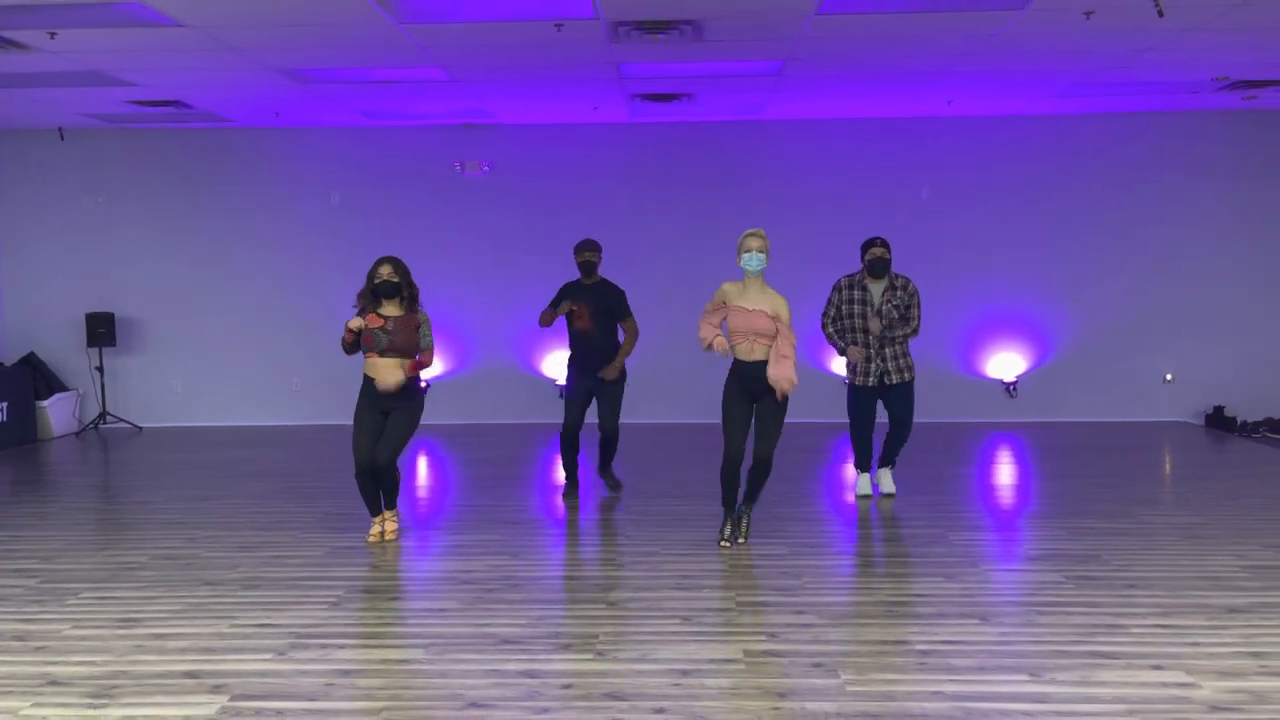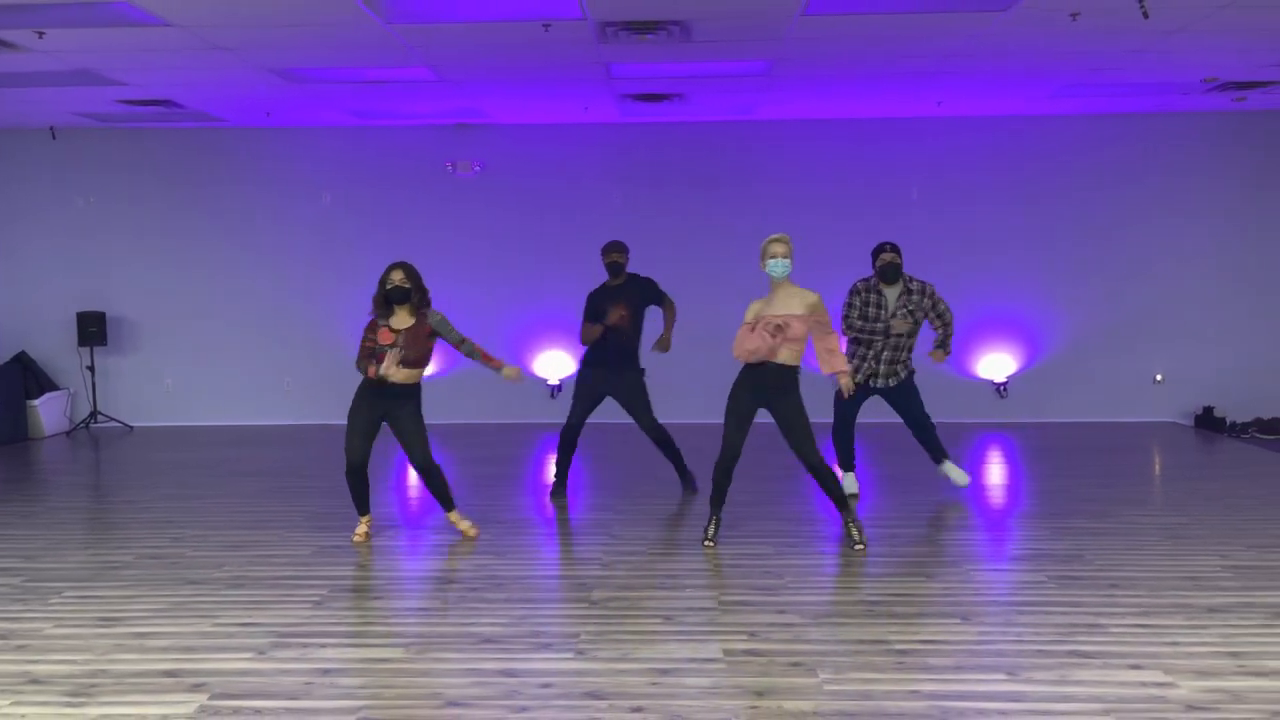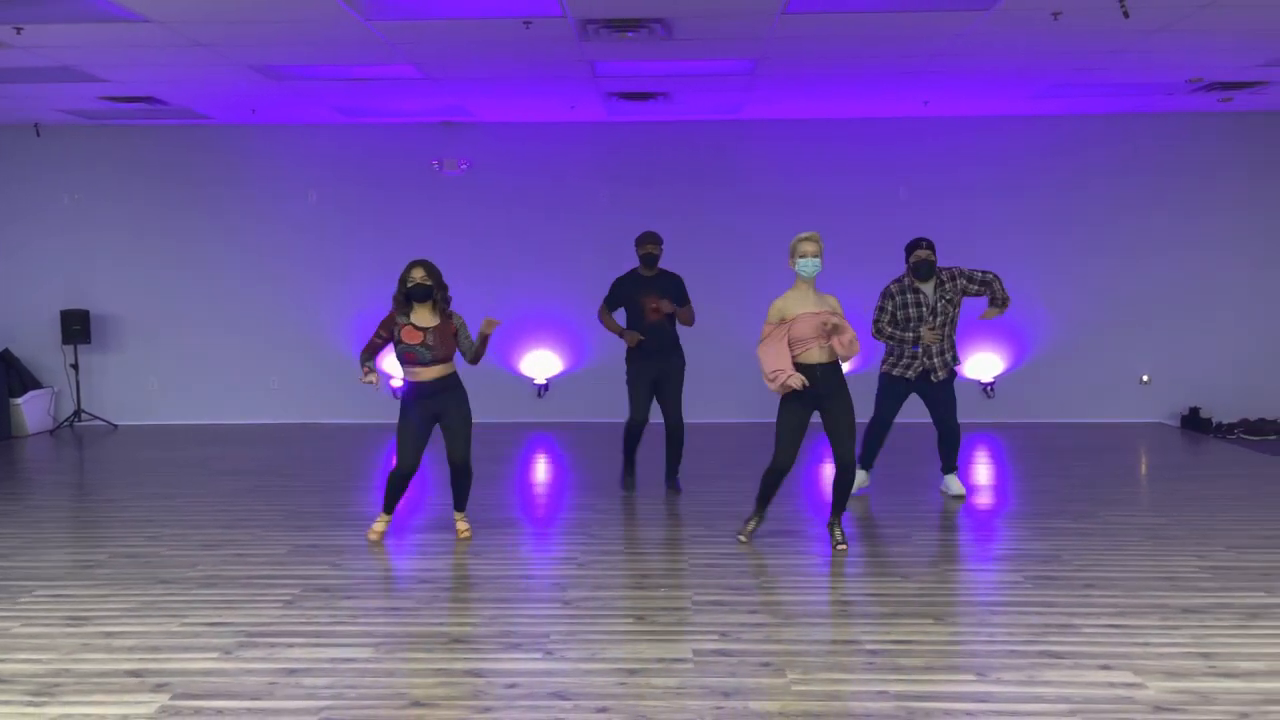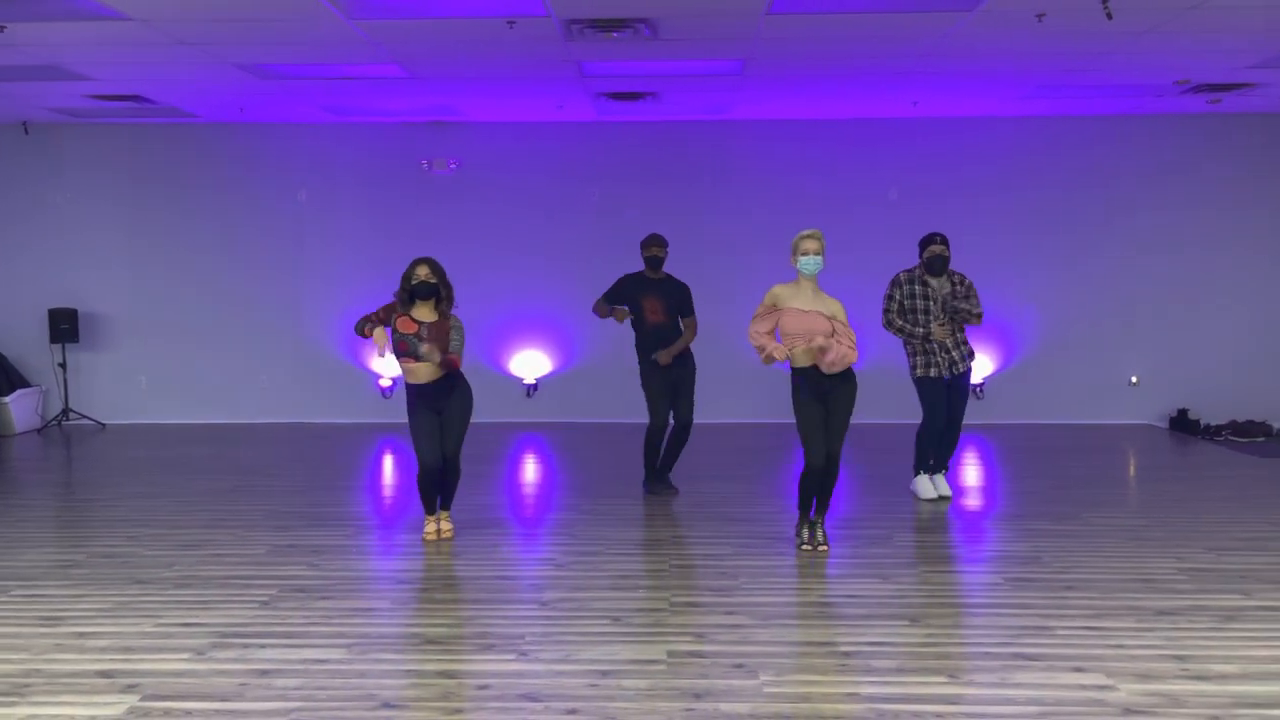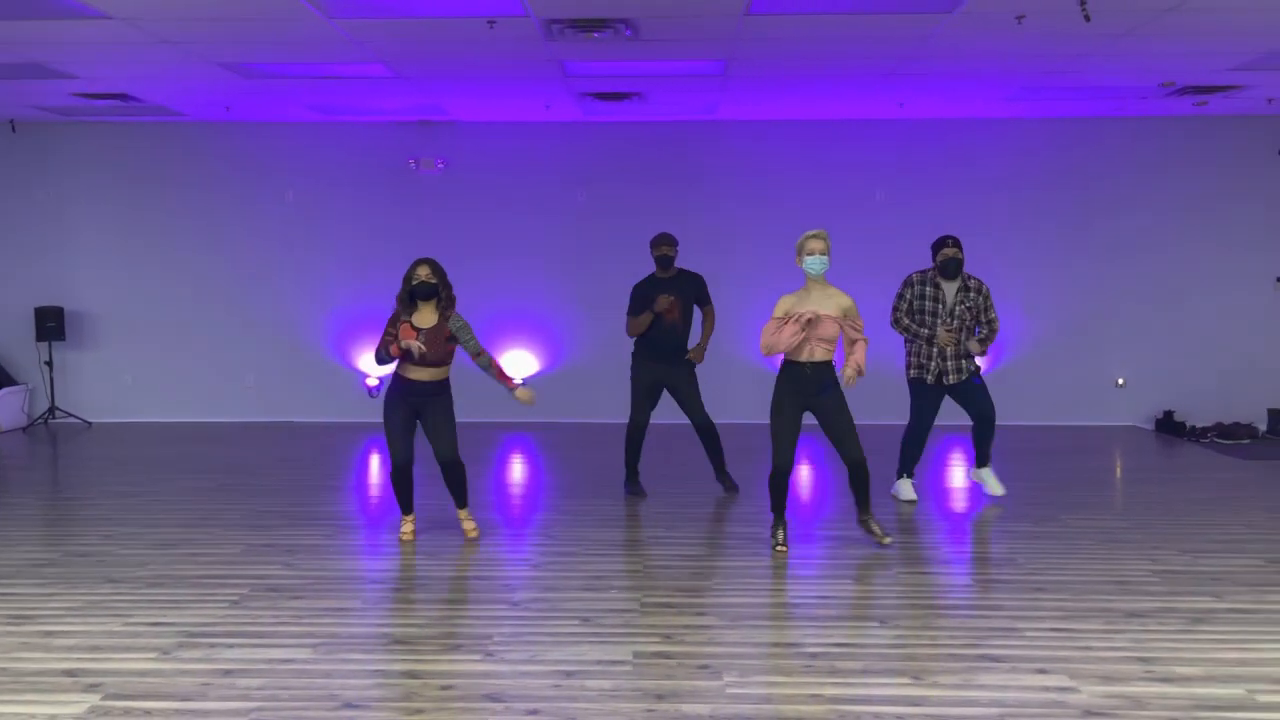
dt=0.3s
person 1, frame 1
left shoulder: (777, 301)
right shoulder: (726, 291)
left elbow: (785, 347)
right elbow: (708, 320)
left wrist: (782, 379)
right wrist: (714, 338)
left hip: (767, 381)
right hip: (739, 379)
left knee: (763, 455)
right knee: (732, 455)
left ankle: (746, 507)
right ankle: (729, 517)
person 1, frame 2
left shoulder: (809, 299)
right shoulder: (757, 307)
left elbow: (825, 335)
right elbow: (742, 350)
left wrist: (841, 370)
right wrist: (768, 334)
left hip: (786, 386)
right hip: (750, 382)
left knee: (813, 459)
right knee: (728, 454)
left ankle: (848, 516)
right ankle: (715, 516)
person 1, frame 3
left shoulder: (831, 303)
right shoulder: (782, 305)
left elbow: (850, 348)
right elbow: (769, 350)
left wrist: (839, 333)
right wrist: (783, 375)
left hip: (833, 385)
right hip: (798, 387)
left knee: (846, 460)
right knee: (783, 461)
left ankle: (835, 521)
right ankle: (759, 512)
person 1, frame 4
left shoulder: (833, 305)
right shoulder: (777, 294)
left elbow: (850, 353)
right elbow: (758, 329)
left wrist: (827, 349)
right wrist: (772, 348)
left hip: (839, 383)
right hip: (804, 386)
left knee: (832, 455)
right knee: (814, 462)
left ankle: (819, 519)
right ankle: (803, 520)
person 1, frame 5
left shoulder: (844, 302)
right shoulder: (786, 303)
left elbow: (857, 339)
right elbow: (768, 346)
left wrist: (855, 364)
right wrist: (798, 326)
left hip: (826, 385)
right hip: (790, 384)
left knee: (855, 457)
right knee: (782, 462)
left ankle: (865, 515)
right ankle: (778, 522)
person 2, frame 1
left shoulder: (416, 316)
right shoulder: (366, 314)
left elbow: (427, 357)
right elbow: (348, 349)
left wrist: (404, 372)
right wrist: (351, 328)
left hip: (405, 398)
right hip: (370, 397)
left knee: (385, 459)
right knee: (363, 462)
left ankle: (391, 513)
right ankle: (376, 518)
person 2, frame 2
left shoulder: (430, 319)
right shoulder: (376, 324)
left elbow: (464, 345)
right elbow: (362, 363)
left wrist: (500, 367)
right wrist: (380, 368)
left hip: (407, 401)
right hip: (371, 396)
left knee: (423, 463)
right knee: (355, 463)
left ankle: (453, 514)
right ankle: (364, 519)
person 2, frame 3
left shoulder: (451, 320)
right shoulder: (397, 321)
left elbow: (472, 359)
right elbow: (370, 350)
left wrist: (485, 336)
right wrist: (369, 371)
left hip: (452, 396)
right hip: (416, 399)
left knee: (460, 460)
right knee: (406, 465)
left ankle: (460, 515)
right ankle: (385, 515)
person 2, frame 4
left shoulder: (451, 322)
right shoulder: (396, 312)
left elbow: (455, 363)
right elbow: (361, 325)
left wrist: (438, 358)
right wrist: (376, 330)
left hip: (454, 394)
right hip: (420, 400)
left knee: (450, 457)
right knee: (429, 463)
left ankle: (445, 514)
right ankle: (431, 517)
person 2, frame 5
left shoulder: (451, 321)
right shoulder: (398, 319)
left elbow: (481, 356)
right elbow: (380, 358)
left wrist: (513, 387)
right wrist: (402, 346)
left hip: (436, 397)
right hip: (400, 395)
left knee: (447, 457)
right knee: (401, 461)
left ankle: (464, 512)
right ankle: (408, 517)
person 3, frame 1
left shoulder: (905, 287)
right shoulder: (844, 286)
left elbow: (913, 324)
right elbow: (828, 322)
left wrist: (884, 329)
right wrist: (845, 347)
left hip: (899, 369)
right hip: (862, 371)
left knee: (902, 422)
right knee: (861, 425)
left ankle: (885, 468)
right ankle: (863, 472)
person 3, frame 2
left shoulder: (921, 291)
right shoulder: (860, 289)
left elbow: (944, 317)
right elbow: (849, 325)
left wrist: (943, 347)
right wrist: (888, 329)
left hip: (897, 373)
right hip: (857, 370)
left knee: (918, 421)
right knee: (842, 424)
left ankle: (943, 462)
right ankle: (847, 473)
person 3, frame 3
left shoulder: (954, 278)
right shoulder: (893, 290)
left elbow: (989, 280)
right elbow: (879, 329)
left wrist: (998, 302)
right wrist: (916, 336)
left hip: (939, 368)
right hip: (898, 366)
left knee: (948, 424)
right knee: (881, 419)
left ankle: (949, 474)
right ankle: (863, 470)
person 3, frame 4
left shoulder: (960, 283)
right shoulder: (902, 281)
left elbow: (976, 316)
right elbow: (890, 319)
left wrist: (950, 299)
right wrist: (927, 332)
left hip: (958, 362)
right hip: (924, 363)
left knee: (953, 421)
right knee: (933, 418)
left ankle: (937, 473)
right ankle: (920, 475)
person 3, frame 5
left shoulder: (978, 289)
right shoulder: (915, 282)
left elbow: (990, 322)
right elbow: (898, 318)
left wrist: (980, 343)
right wrist: (932, 335)
left hip: (962, 368)
right hip: (924, 368)
left knee: (986, 415)
right knee: (920, 425)
left ankle: (982, 468)
right ankle: (903, 478)
person 4, frame 1
left shoulder: (612, 293)
right shoulder: (567, 290)
left elbow: (631, 331)
right elbow: (542, 322)
left wrist: (617, 364)
right wrist: (557, 310)
left hip: (608, 371)
right hip: (579, 370)
left knee: (609, 426)
right knee: (570, 427)
left ankle: (605, 468)
right ankle: (571, 480)
person 4, frame 2
left shoulder: (642, 285)
right shoulder: (595, 297)
left elbow: (668, 305)
right elbow: (585, 339)
left wrist: (667, 333)
right wrist: (605, 322)
left hip: (627, 372)
right hip: (593, 371)
left knee: (649, 425)
right knee: (573, 424)
left ankle: (683, 472)
right ankle: (561, 479)
person 4, frame 3
left shoulder: (673, 281)
right shoulder: (625, 283)
left elbow: (690, 319)
right elbow: (604, 313)
left wrist: (674, 310)
right wrist: (623, 333)
left hip: (671, 359)
right hip: (640, 360)
left knee: (674, 418)
right knee: (638, 418)
left ankle: (672, 475)
right ankle: (628, 468)
person 4, frame 4
left shoulder: (679, 288)
right shoulder: (628, 283)
left elbow: (691, 328)
right elbow: (598, 306)
left wrist: (672, 351)
right wrist: (613, 311)
left hip: (682, 363)
right hip: (651, 364)
left knee: (684, 422)
right knee: (659, 421)
left ankle: (663, 473)
right ankle: (651, 478)
person 4, frame 5
left shoulder: (694, 281)
right shoulder: (642, 288)
left elbow: (708, 313)
right elbow: (631, 331)
left wrist: (702, 346)
right wrist: (653, 310)
left hip: (680, 363)
right hip: (647, 363)
left knee: (701, 419)
right knee: (639, 421)
left ankle: (722, 472)
right ankle: (631, 478)
